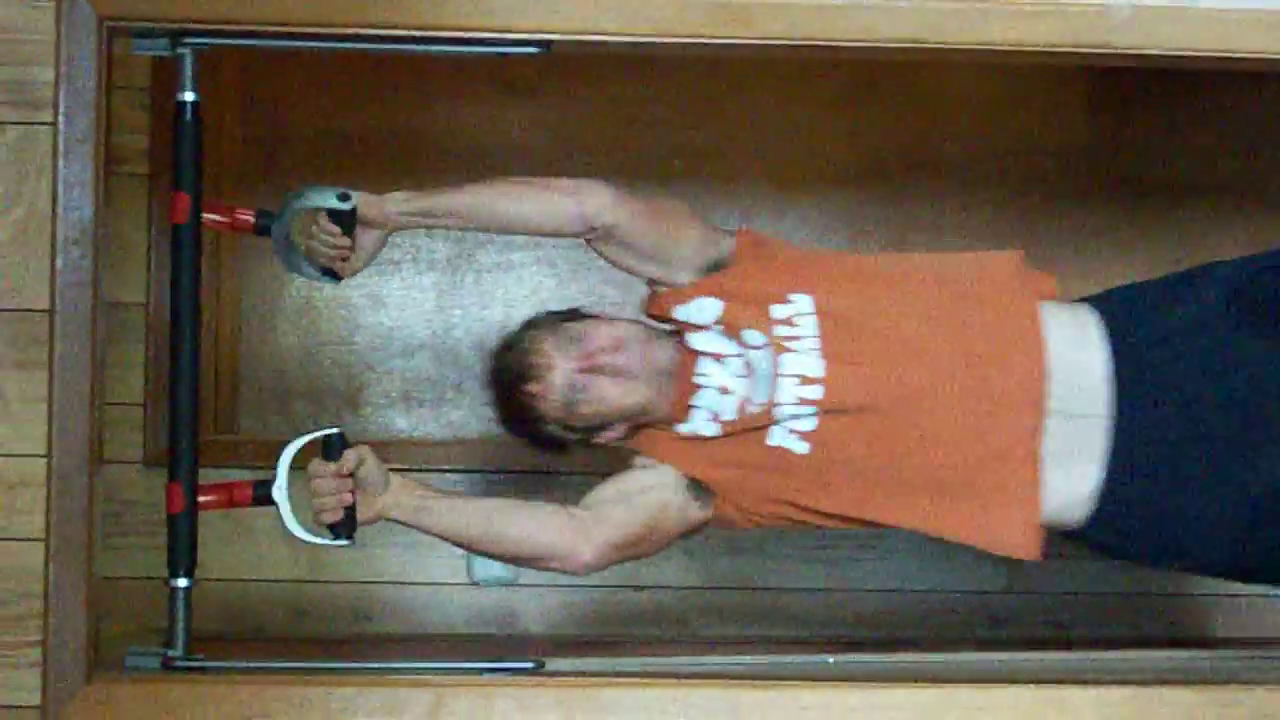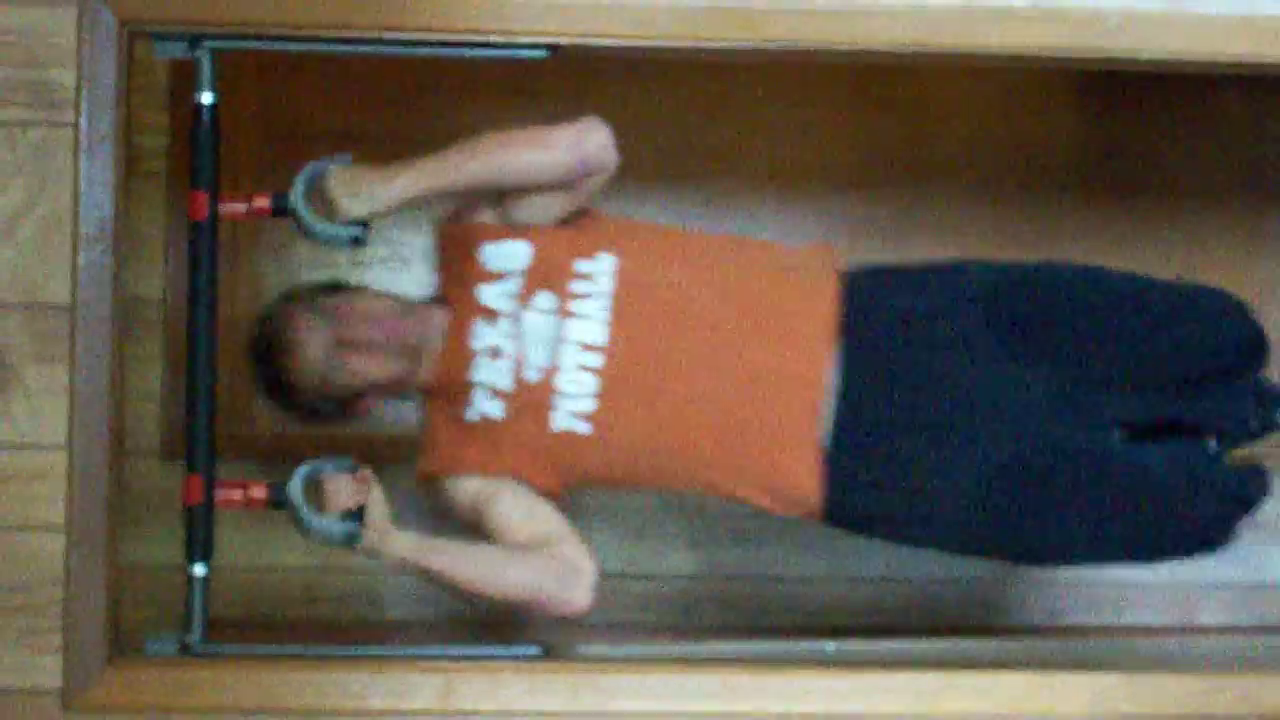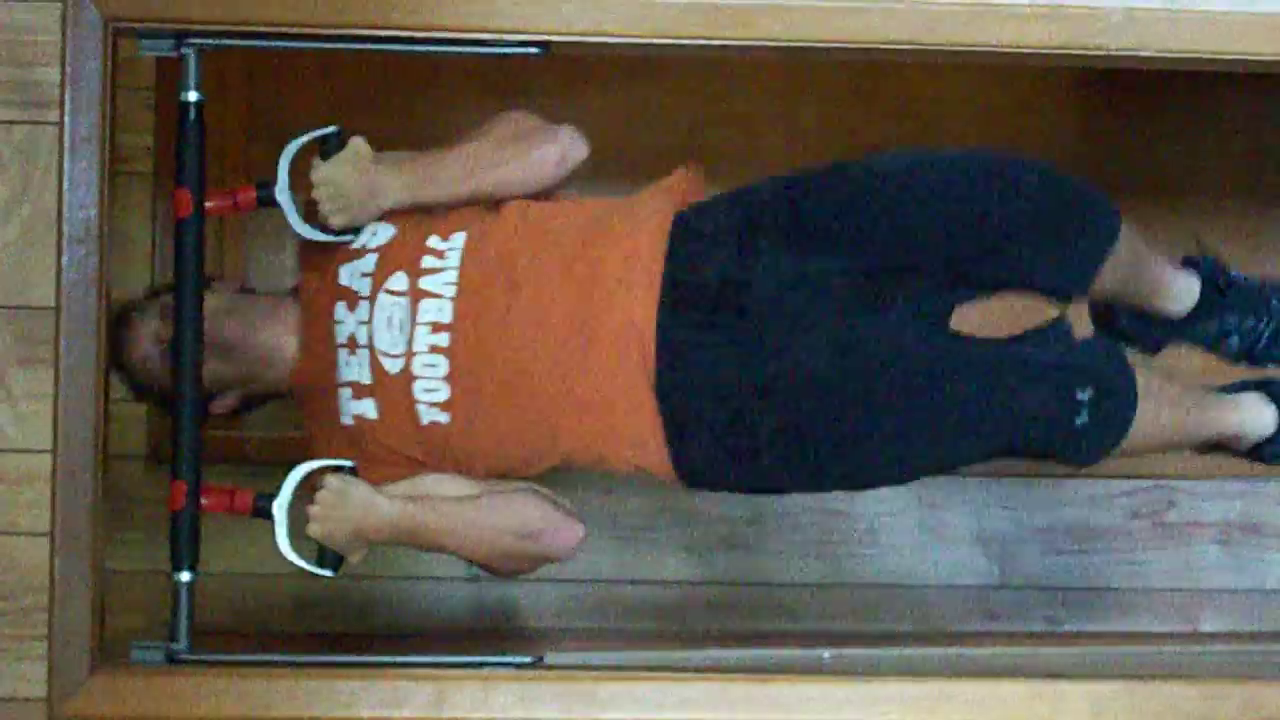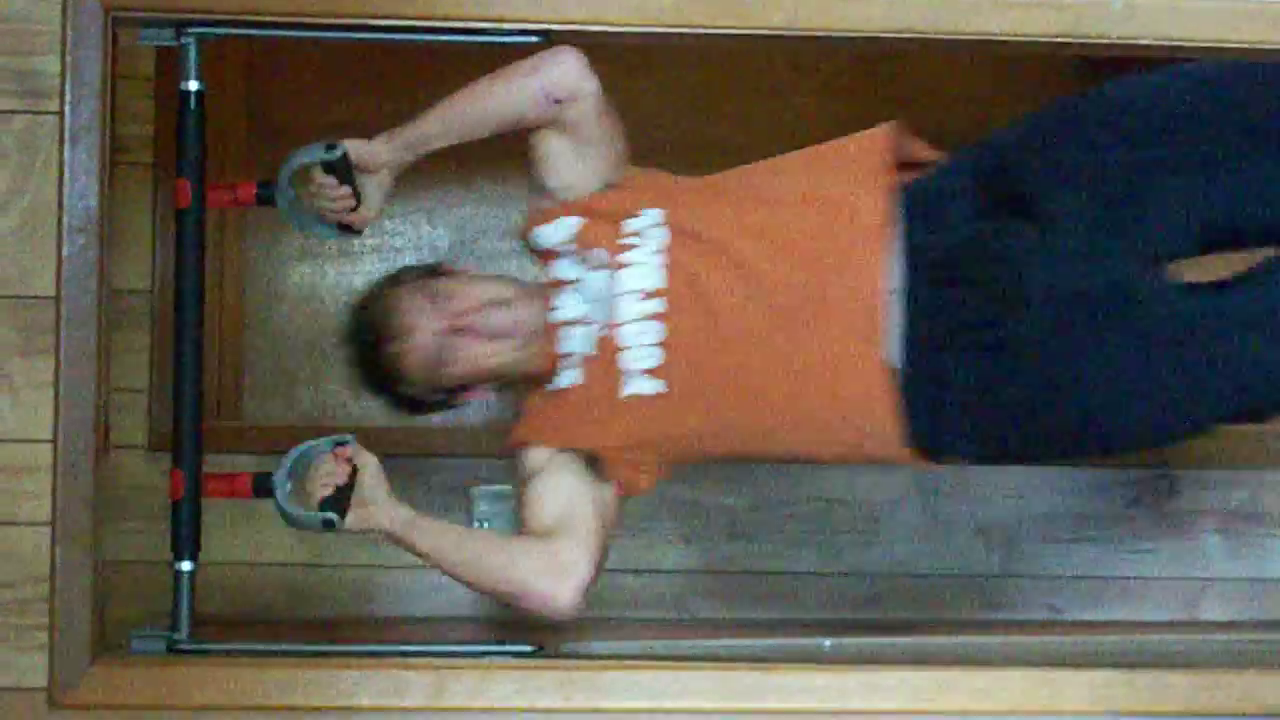
dt=0.4s
person 1, frame 1
left shoulder: (699, 276)
right shoulder: (686, 463)
left elbow: (597, 203)
right elbow: (581, 539)
left wrist: (396, 205)
right wrist: (395, 500)
left hip: (1081, 338)
person 1, frame 2
left shoulder: (476, 236)
right shoulder: (471, 457)
left elbow: (591, 146)
right elbow: (567, 585)
left wrist: (398, 184)
right wrist: (388, 539)
left hip: (847, 313)
right hip: (858, 464)
left knee: (1197, 329)
right knee: (1181, 504)
person 1, frame 3
left shoulder: (354, 221)
right shoulder: (361, 454)
left elbow: (559, 145)
right elbow: (554, 527)
left wrist: (390, 181)
right wrist: (374, 520)
left hip: (714, 251)
right hip: (727, 413)
left knee: (1032, 203)
right knee: (1042, 395)
left ankle: (1179, 300)
person 1, frame 4
left shoulder: (568, 222)
right shoulder: (563, 440)
left elbow: (565, 76)
right elbow: (557, 583)
left wrist: (392, 150)
right wrist: (388, 517)
left hip: (935, 228)
